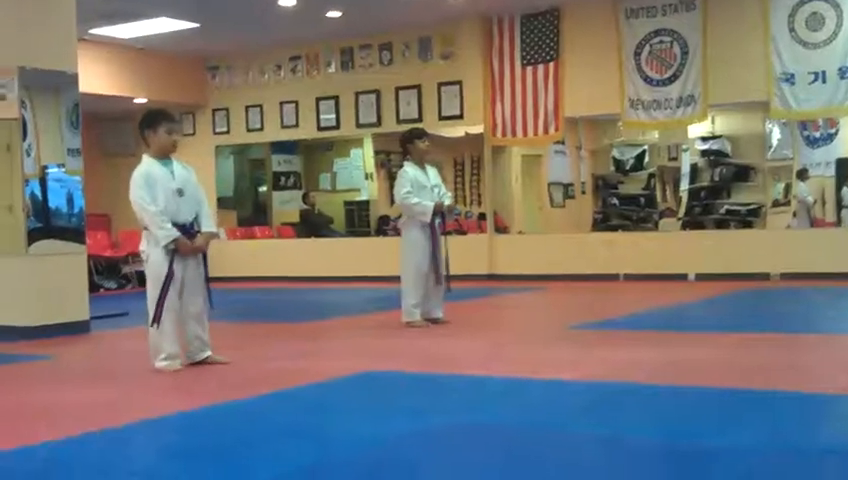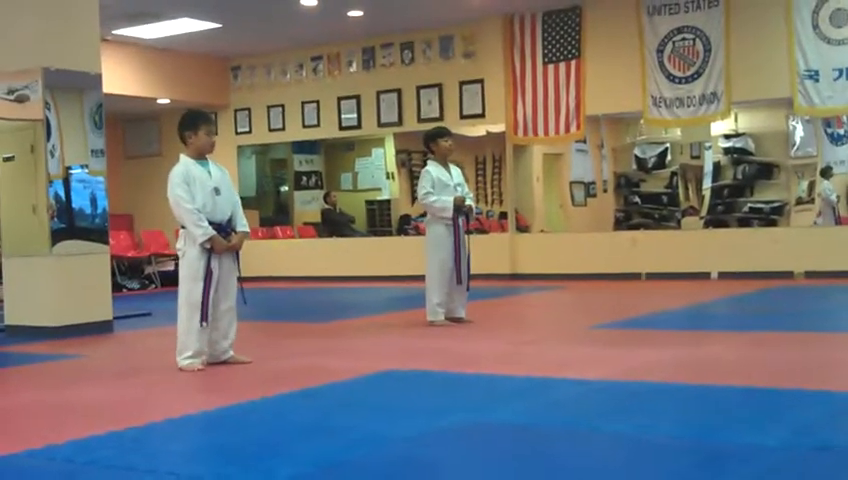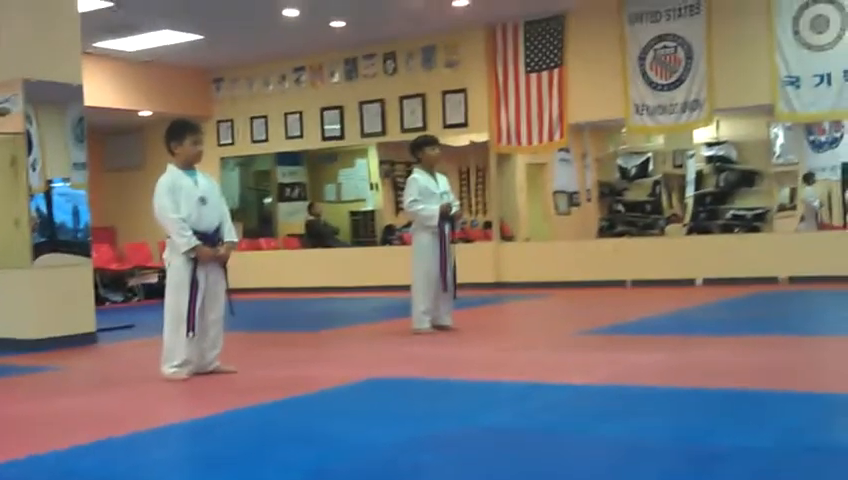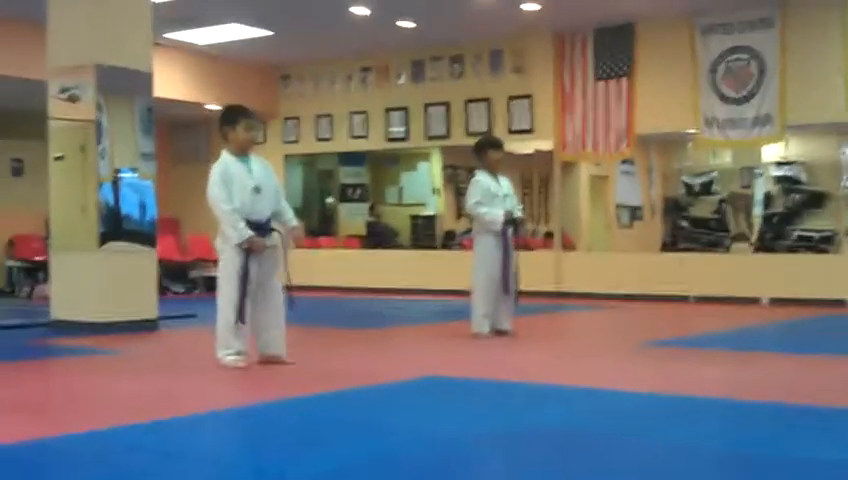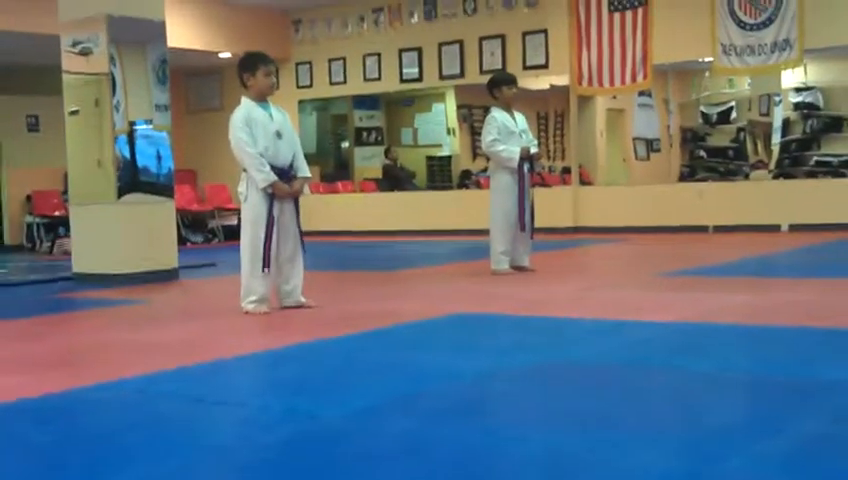
dt=1s
person 1, frame 1
left shoulder: (185, 170)
right shoulder: (143, 173)
left elbow: (201, 202)
right elbow: (148, 212)
left wrist: (206, 233)
right wrist: (176, 240)
left hip: (192, 243)
right hip: (161, 246)
left knee: (196, 302)
right knee: (164, 305)
left ankle: (199, 352)
right ankle: (167, 358)
person 1, frame 2
left shoulder: (219, 170)
right shoulder: (180, 172)
left elbow: (234, 202)
right elbow: (186, 210)
left wrist: (240, 232)
right wrist: (212, 238)
left hip: (226, 242)
right hip: (198, 244)
left knee: (225, 300)
right knee: (194, 301)
left ankle: (221, 351)
right ankle: (190, 356)
person 1, frame 3
left shoulder: (208, 181)
right shoulder: (167, 182)
left elbow: (222, 213)
right elbow: (170, 219)
left wrist: (228, 243)
right wrist: (196, 247)
left hip: (214, 253)
right hip: (185, 255)
left knee: (213, 310)
right knee: (181, 310)
left ankle: (207, 361)
right ankle: (176, 365)
person 1, frame 4
left shoulder: (263, 166)
right shoulder: (221, 169)
left elbow: (277, 199)
right elbow: (222, 208)
left wrist: (291, 224)
right wrist: (247, 238)
left hip: (267, 240)
right hip: (237, 243)
left knee: (271, 296)
right knee: (234, 298)
left ankle: (271, 350)
right ankle: (231, 352)
person 1, frame 5
left shoulder: (280, 113)
right shoulder: (242, 115)
left elbow: (294, 146)
right elbow: (247, 153)
left wrist: (300, 177)
right wrist: (272, 182)
left hip: (287, 185)
right hip: (259, 187)
left knee: (290, 242)
right knee: (257, 243)
left ankle: (291, 295)
right ankle: (254, 299)
person 2, frame 1
left shoulder: (433, 172)
right shoulder: (406, 173)
left elbow: (443, 193)
right elbow: (404, 199)
left wrist: (447, 205)
right wrist: (431, 207)
left hip: (432, 226)
right hip: (415, 227)
left knee: (435, 270)
right knee: (415, 270)
left ankle: (432, 312)
right ankle: (412, 315)
person 2, frame 2
left shoulder: (456, 171)
right shoulder: (429, 172)
left elbow: (467, 194)
right elbow: (424, 198)
left wrist: (468, 205)
right wrist: (452, 203)
left hip: (457, 225)
right hip: (439, 226)
left knee: (459, 269)
right knee: (440, 269)
left ankle: (455, 311)
right ankle: (436, 314)
person 2, frame 3
left shoulder: (442, 179)
right shoulder: (415, 179)
left elbow: (452, 202)
right elbow: (410, 206)
left wrist: (454, 212)
right wrist: (437, 211)
left hip: (443, 233)
right hip: (425, 234)
left knee: (445, 277)
right knee: (425, 277)
left ankle: (441, 319)
right ankle: (422, 322)
person 2, frame 4
left shoulder: (505, 181)
right shoulder: (478, 181)
left elbow: (514, 206)
right elbow: (472, 207)
left wrist: (516, 216)
right wrist: (499, 217)
left hip: (505, 236)
right hip: (487, 236)
left knee: (506, 280)
right knee: (486, 280)
left ankle: (501, 323)
right ankle: (481, 326)
person 2, frame 5
left shoulder: (520, 117)
right shoulder: (494, 118)
left elbow: (530, 141)
right elbow: (489, 146)
left wrist: (533, 152)
right wrist: (517, 153)
left hip: (521, 172)
right hip: (504, 173)
left knee: (524, 216)
right knee: (504, 217)
left ankle: (520, 259)
right ankle: (500, 262)
